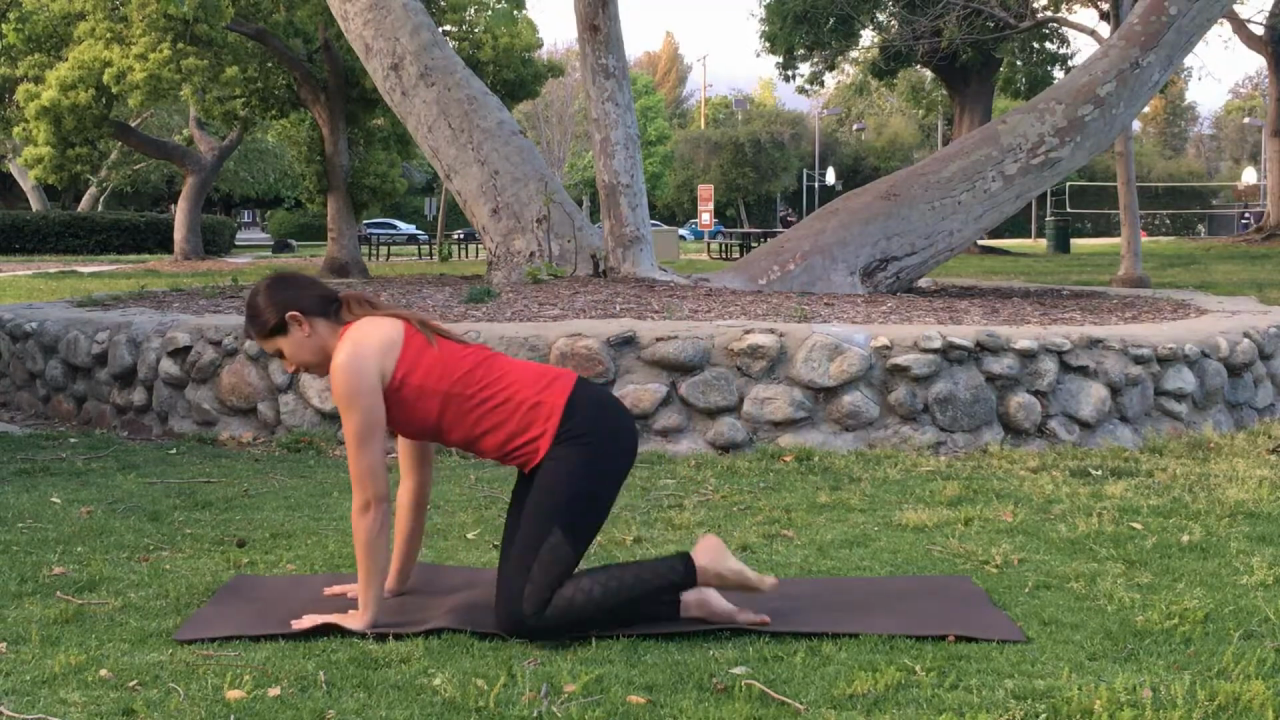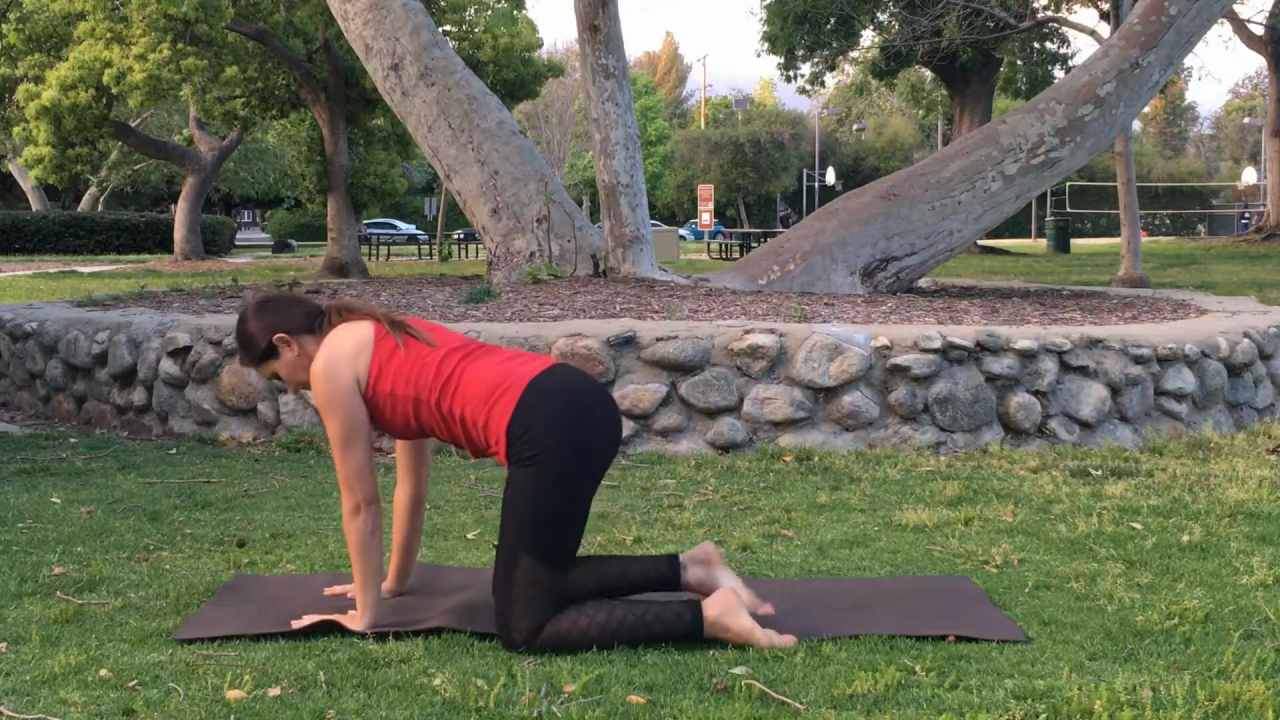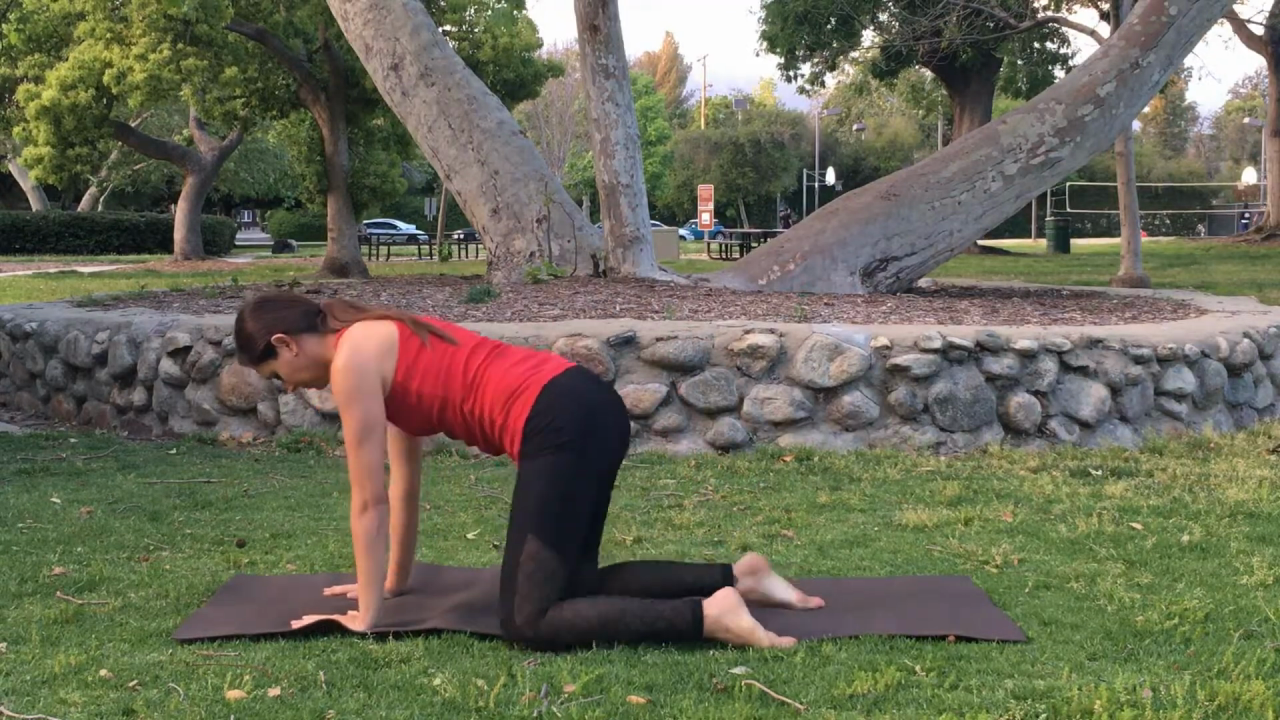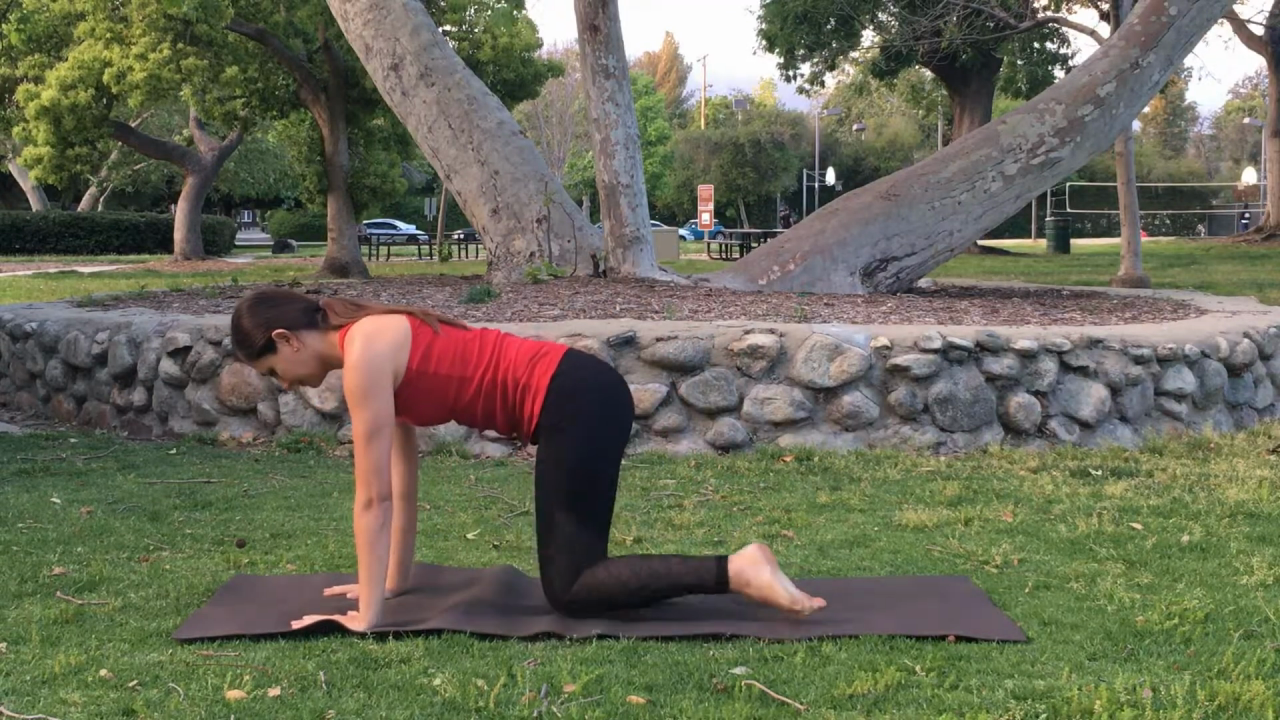
dt=0.5s
person 1, frame 1
left shoulder: (353, 357)
right shoulder: (388, 341)
left elbow: (370, 499)
right elbow: (415, 482)
left wrist: (366, 611)
right wrist: (394, 579)
left hip: (584, 430)
right hip: (561, 435)
left knee: (531, 613)
right knee: (519, 611)
left ankle: (698, 565)
right ankle: (687, 600)
person 1, frame 2
left shoulder: (331, 363)
right shoulder: (386, 343)
left elbow: (360, 502)
right elbow: (412, 483)
left wrist: (366, 612)
right wrist: (393, 581)
left hip: (548, 428)
right hip: (582, 402)
left knee: (523, 631)
right knee: (535, 584)
left ankle: (706, 614)
right ankle: (687, 569)
person 1, frame 3
left shoulder: (352, 358)
right shoulder: (383, 344)
left elbow: (370, 499)
right elbow: (404, 483)
left wrist: (366, 612)
right wrist: (393, 579)
left hip: (561, 425)
right hip: (586, 408)
left knee: (528, 623)
right knee: (571, 584)
left ankle: (711, 614)
right ankle: (737, 576)
person 1, frame 4
left shoulder: (364, 352)
right shoulder: (379, 344)
left elbow: (374, 494)
right elbow: (401, 481)
left wrist: (367, 614)
right wrist: (392, 579)
left hip: (577, 401)
right hip: (583, 395)
left knee: (569, 591)
right knee: (580, 575)
left ankle: (735, 572)
right ankle: (736, 568)
